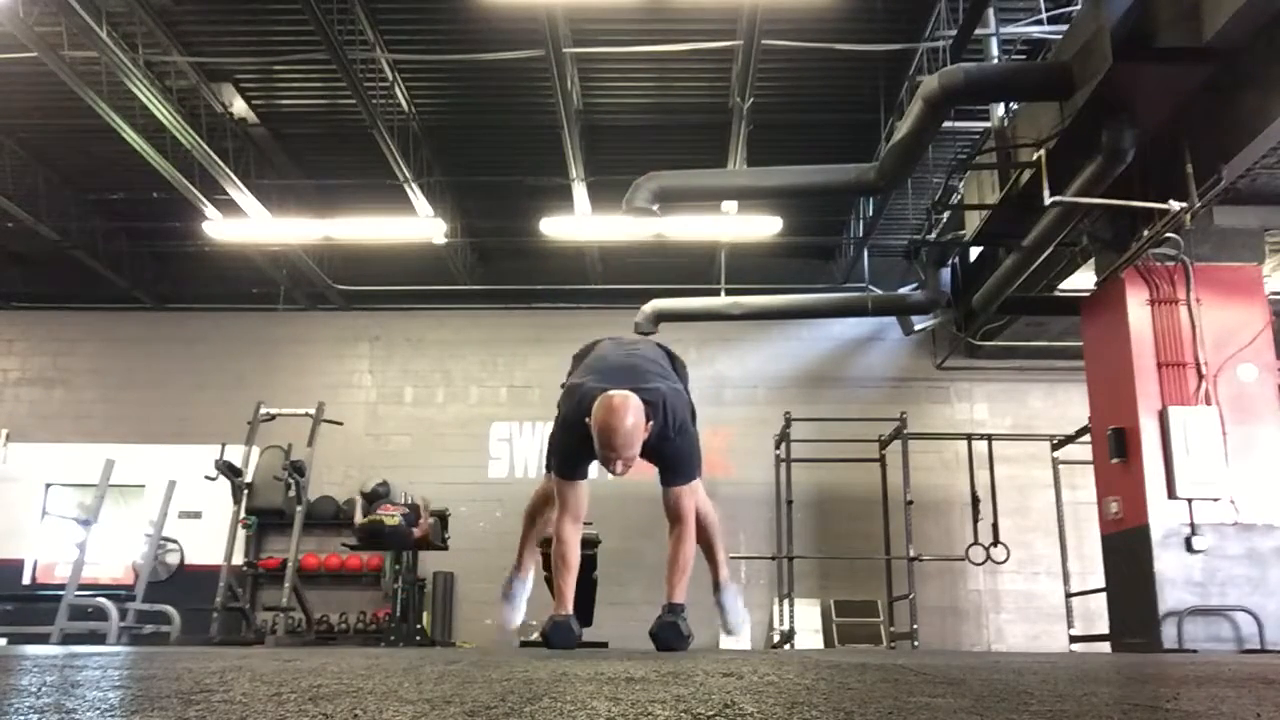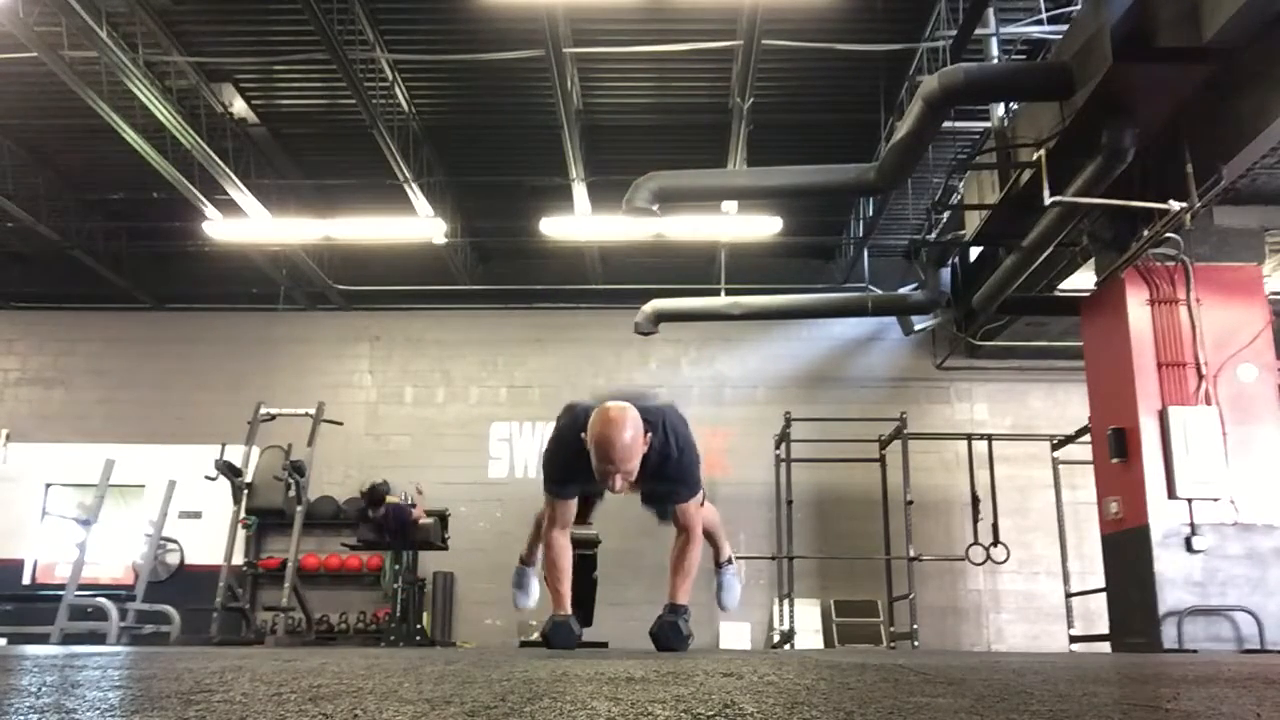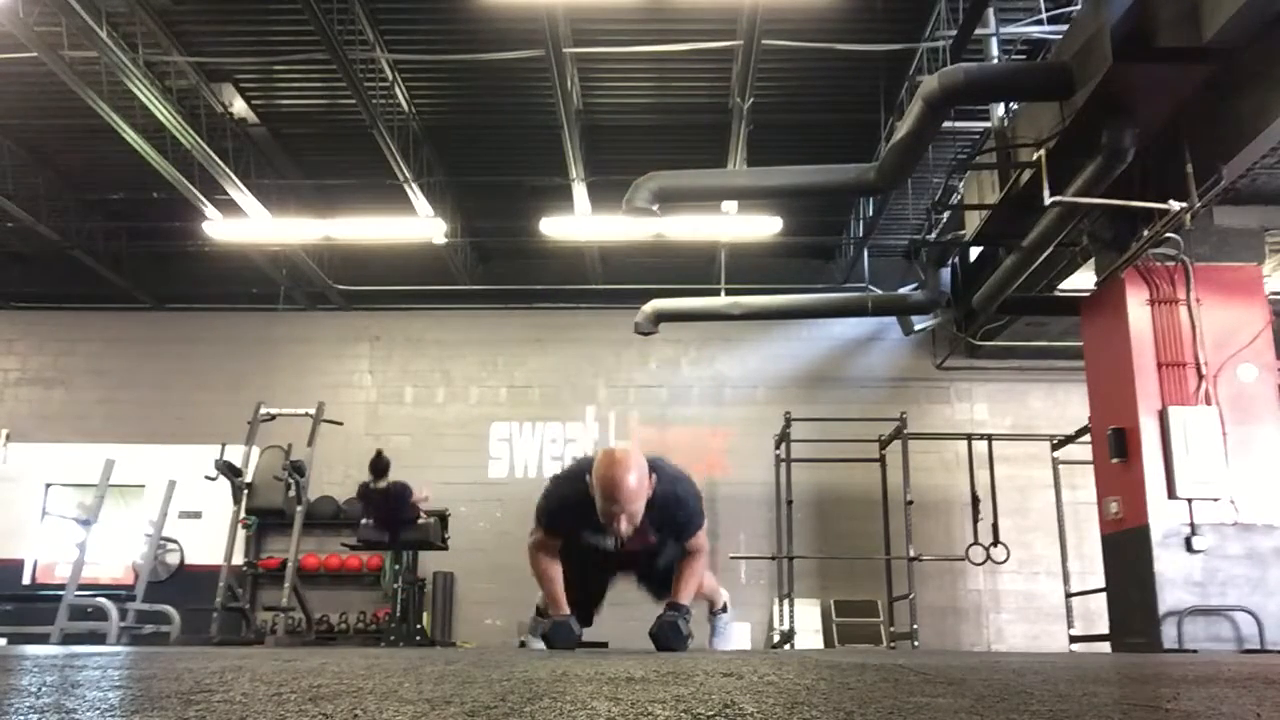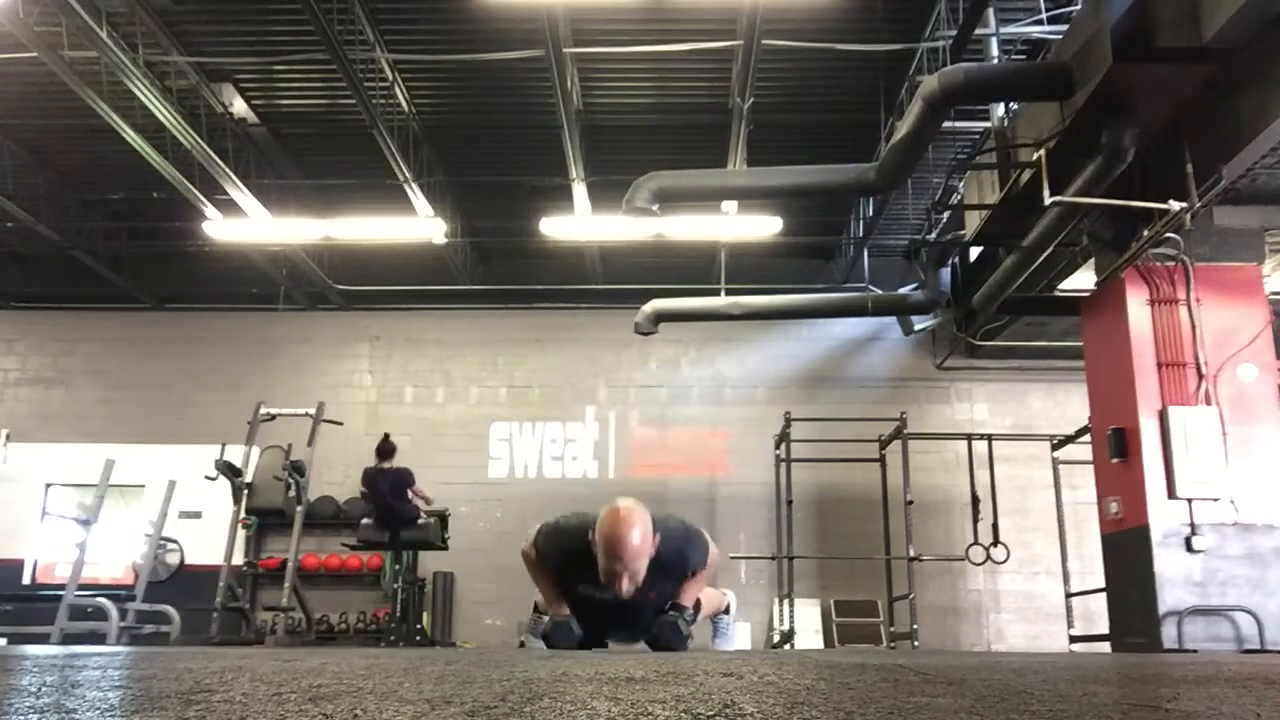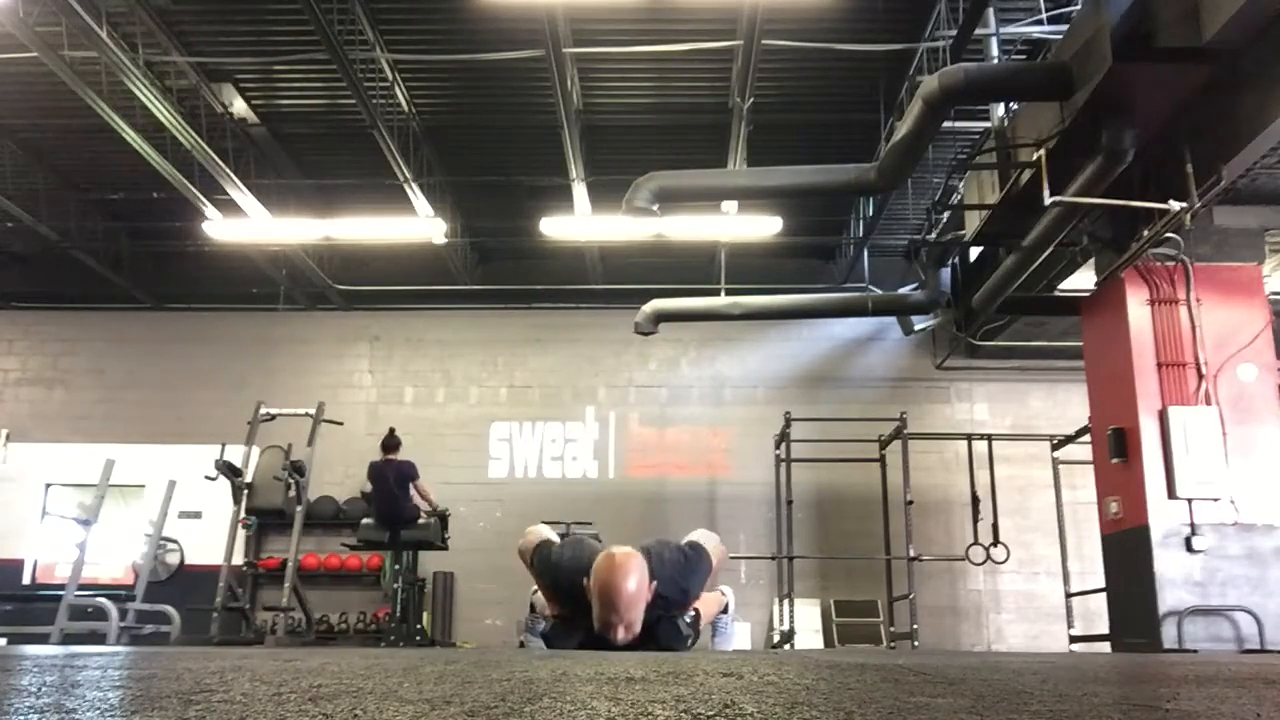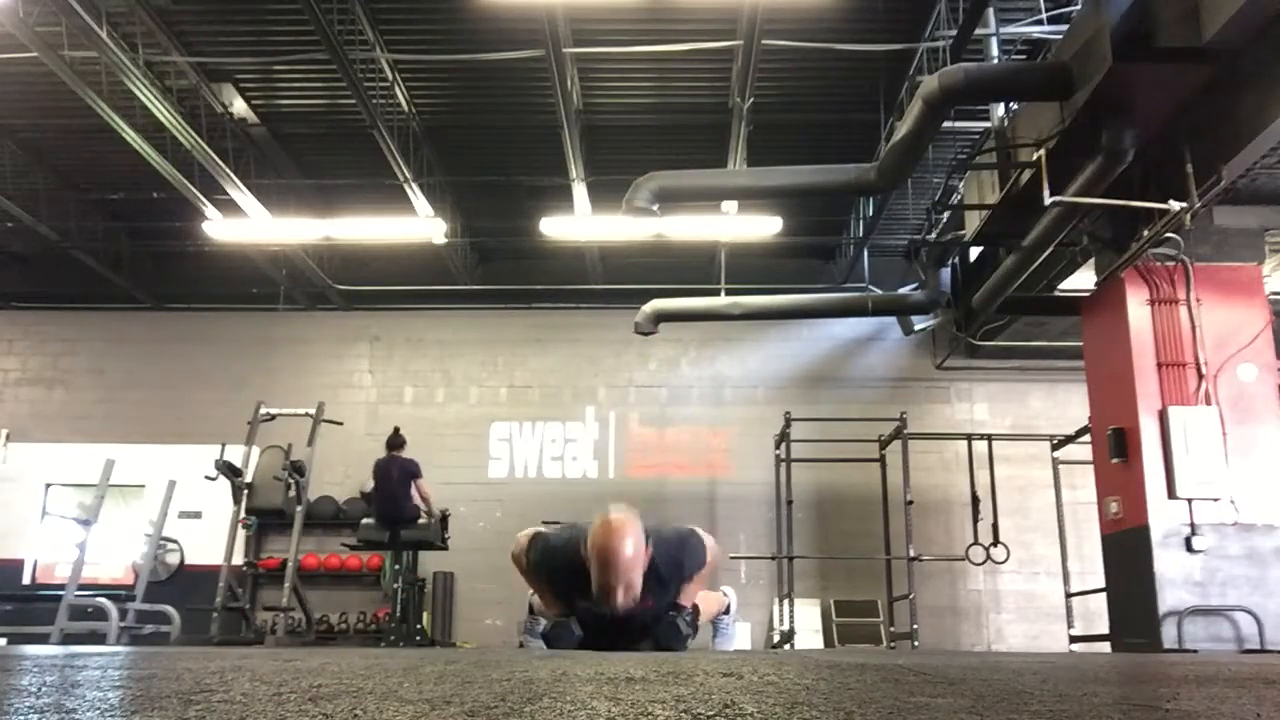
dt=0.2s
person 1, frame 1
left shoulder: (673, 425)
right shoulder: (574, 421)
left elbow: (682, 521)
right elbow: (569, 520)
left wrist: (675, 609)
right wrist: (563, 613)
left knee: (692, 501)
right knee: (554, 491)
left ankle: (723, 584)
right ankle: (522, 568)
person 1, frame 2
left shoulder: (675, 443)
right shoulder: (565, 443)
left elbow: (690, 528)
right elbow: (558, 528)
left wrist: (677, 609)
right wrist: (562, 615)
left ankle: (723, 554)
right ankle: (528, 559)
person 1, frame 3
left shoulder: (677, 493)
right shoulder: (567, 491)
left elbow: (698, 550)
right elbow: (541, 548)
left wrist: (679, 607)
right wrist: (560, 616)
left ankle: (718, 603)
right ankle: (545, 612)
person 1, frame 4
left shoulder: (677, 545)
right shoulder: (569, 540)
left elbow: (710, 559)
right elbow: (530, 552)
left wrist: (682, 609)
right wrist: (559, 615)
left ankle: (722, 604)
right ankle: (543, 611)
person 1, frame 5
left shoulder: (675, 576)
right shoulder: (566, 571)
left elbow: (714, 545)
right elbow: (529, 539)
left wrist: (685, 612)
right wrist: (558, 610)
left ankle: (720, 601)
right ankle: (543, 602)
person 1, frame 6
left shoulder: (672, 551)
right shoulder: (560, 553)
left elbow: (708, 548)
right elbow: (520, 547)
left wrist: (681, 607)
right wrist: (556, 613)
left ankle: (722, 601)
right ankle: (538, 608)
